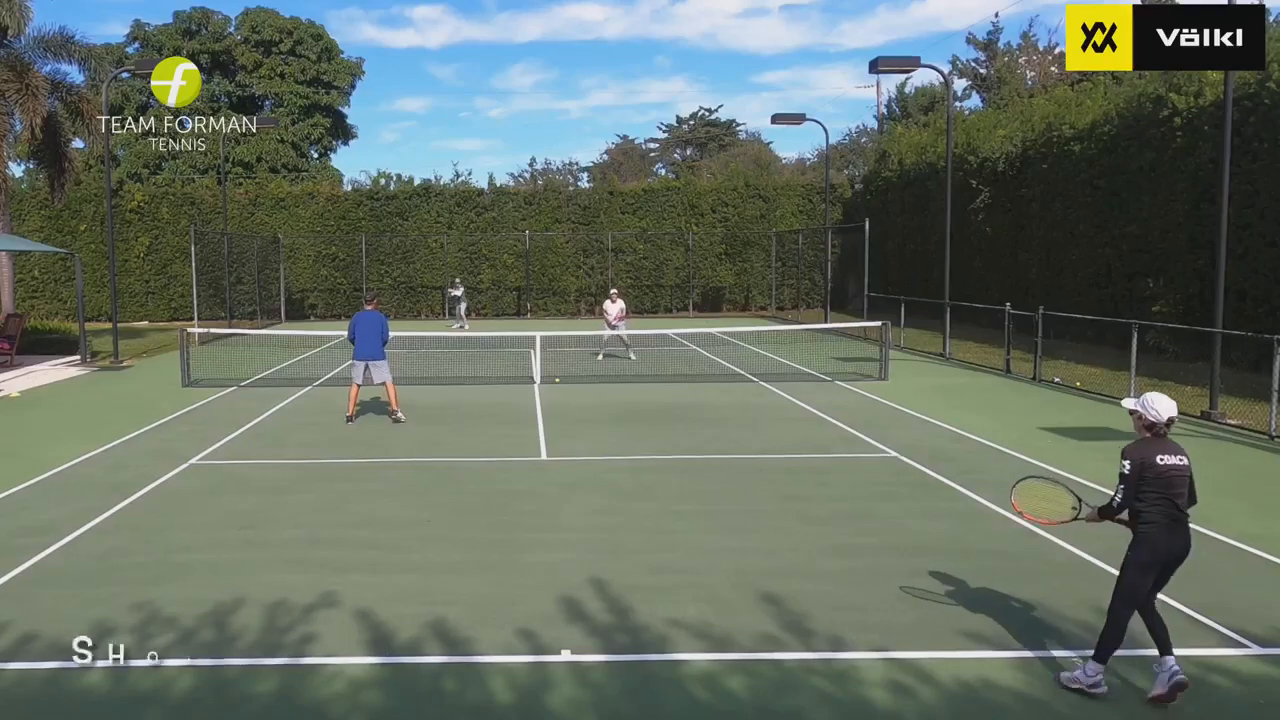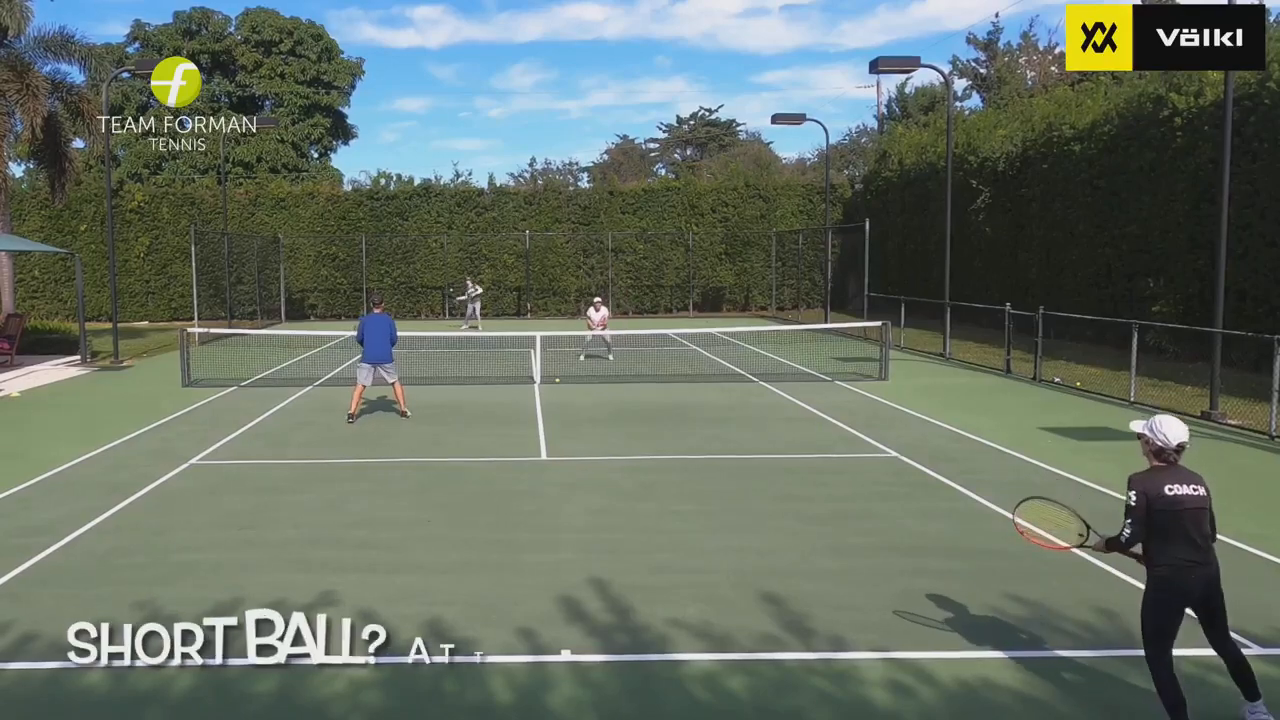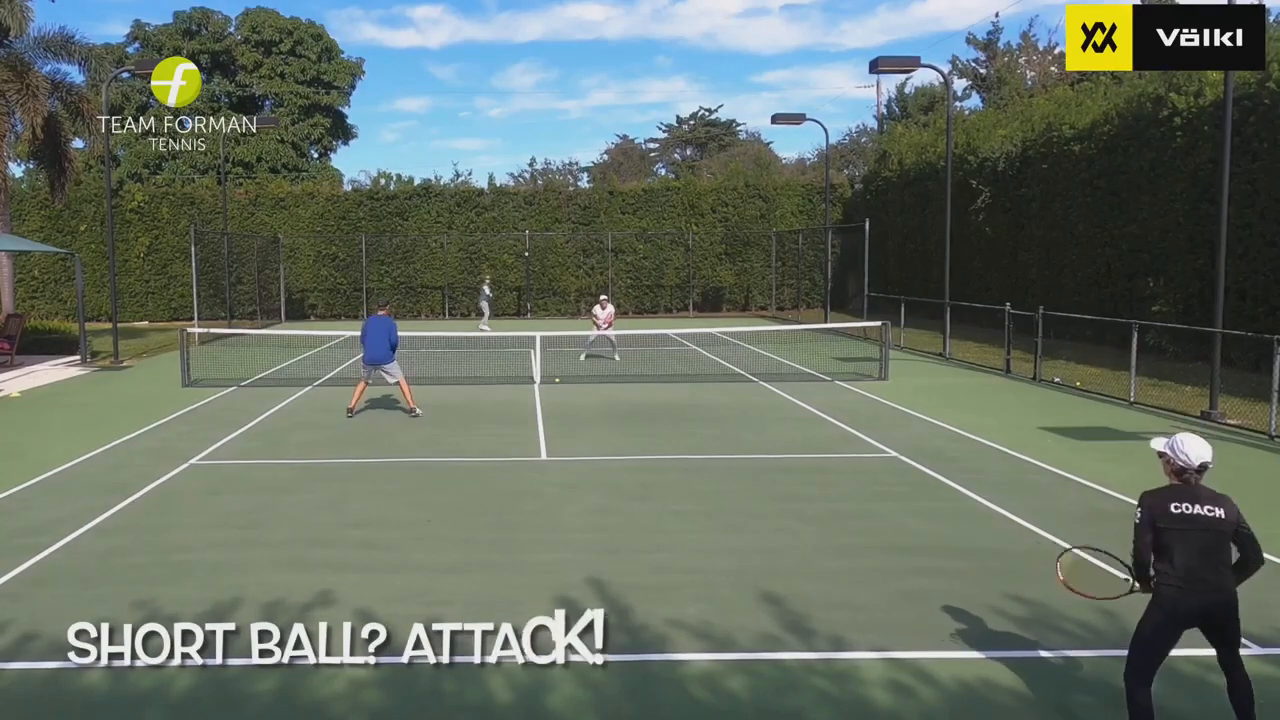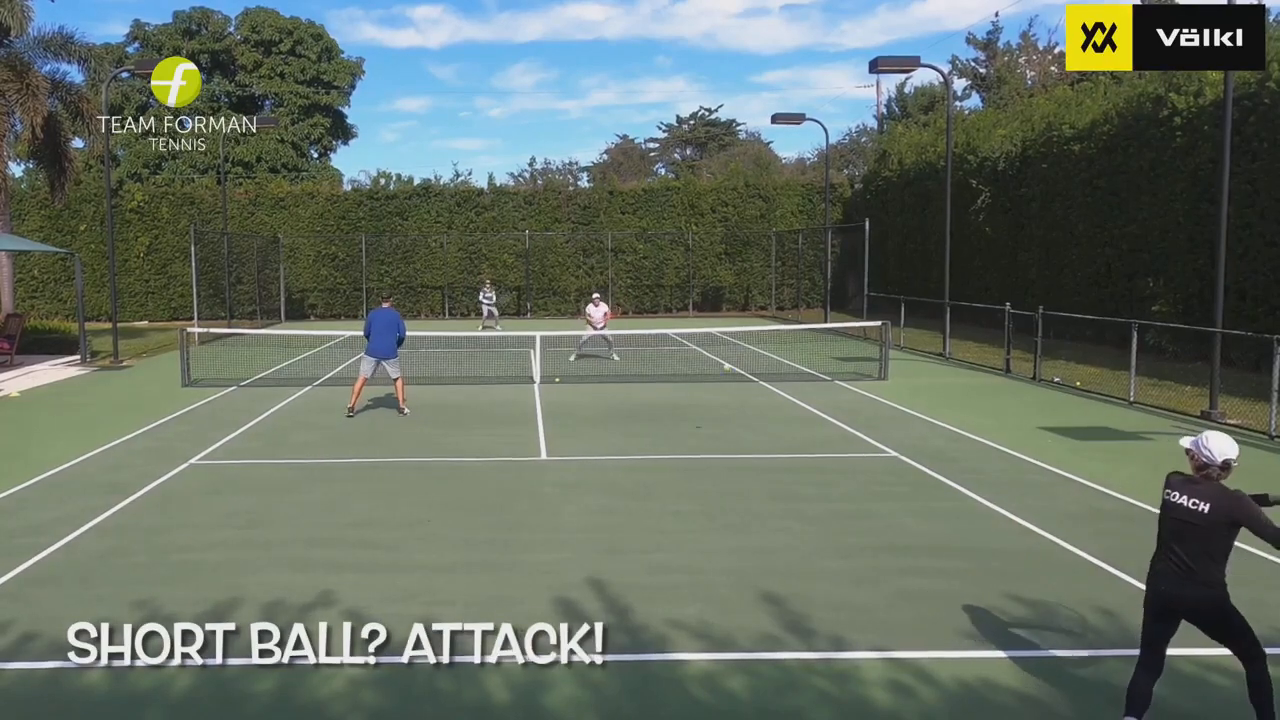
dt=0.5s
person 1, frame 1
left shoulder: (1135, 452)
right shoulder: (1179, 453)
left elbow: (1122, 501)
right elbow: (1190, 499)
left wrist: (1099, 514)
left hip: (1151, 541)
right hip: (1180, 540)
left knee: (1121, 607)
right knee: (1145, 603)
left ankle: (1094, 673)
right ankle: (1170, 671)
person 1, frame 2
left shoulder: (1141, 482)
right shoulder: (1197, 481)
left elbow: (1131, 536)
right elbow: (1208, 532)
left wrist: (1107, 545)
left hip: (1169, 580)
right hip: (1207, 575)
left knee: (1158, 656)
right knee: (1222, 642)
person 1, frame 3
left shoulder: (1152, 501)
right shoulder: (1225, 505)
left elbow: (1141, 558)
right elbow: (1254, 558)
left wrist: (1145, 582)
left hip: (1172, 600)
right hip: (1221, 601)
left knee: (1137, 677)
right knee: (1233, 666)
person 1, frame 4
left shoulder: (1172, 483)
right shoulder: (1233, 501)
left hip: (1161, 590)
right hip: (1207, 597)
left knee: (1148, 664)
right knee: (1254, 657)
